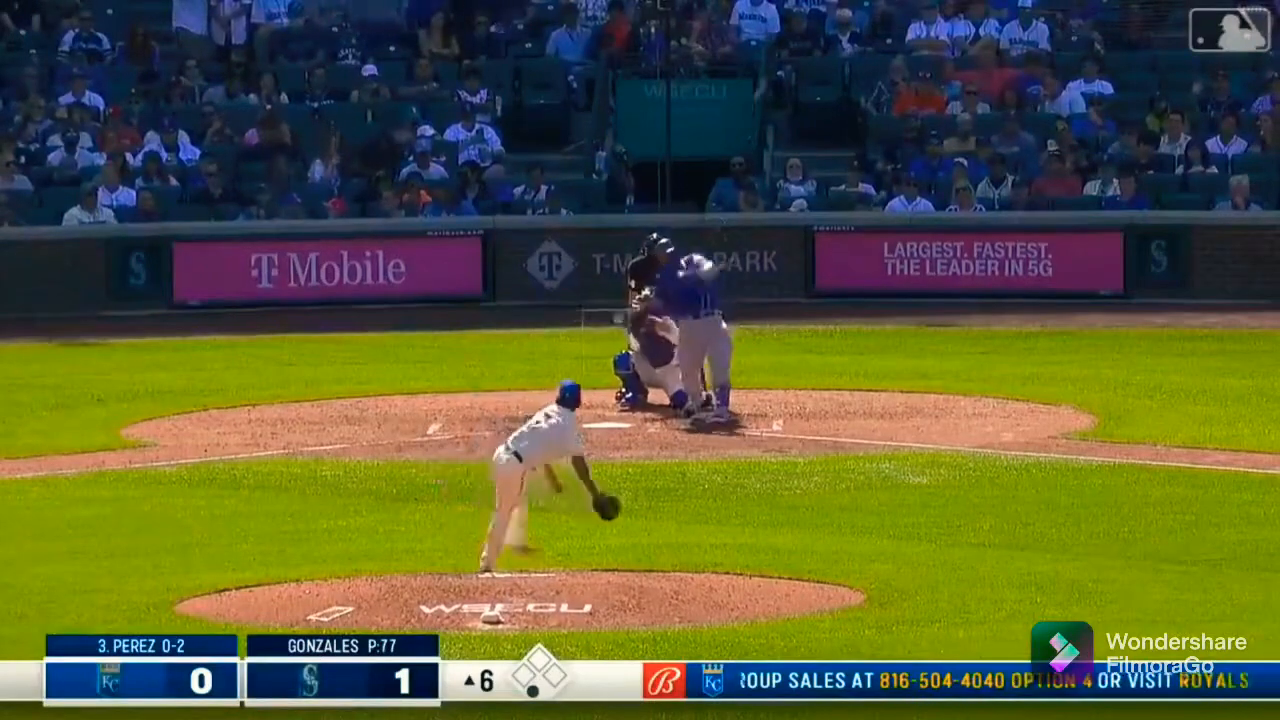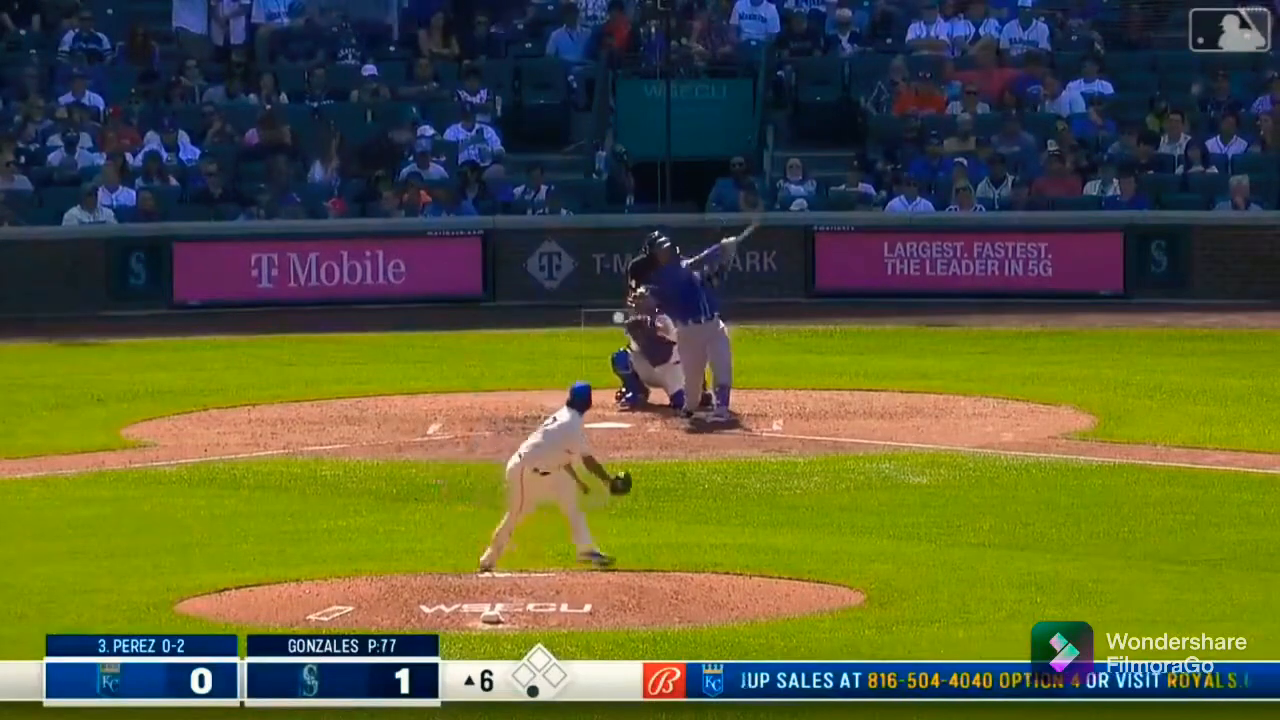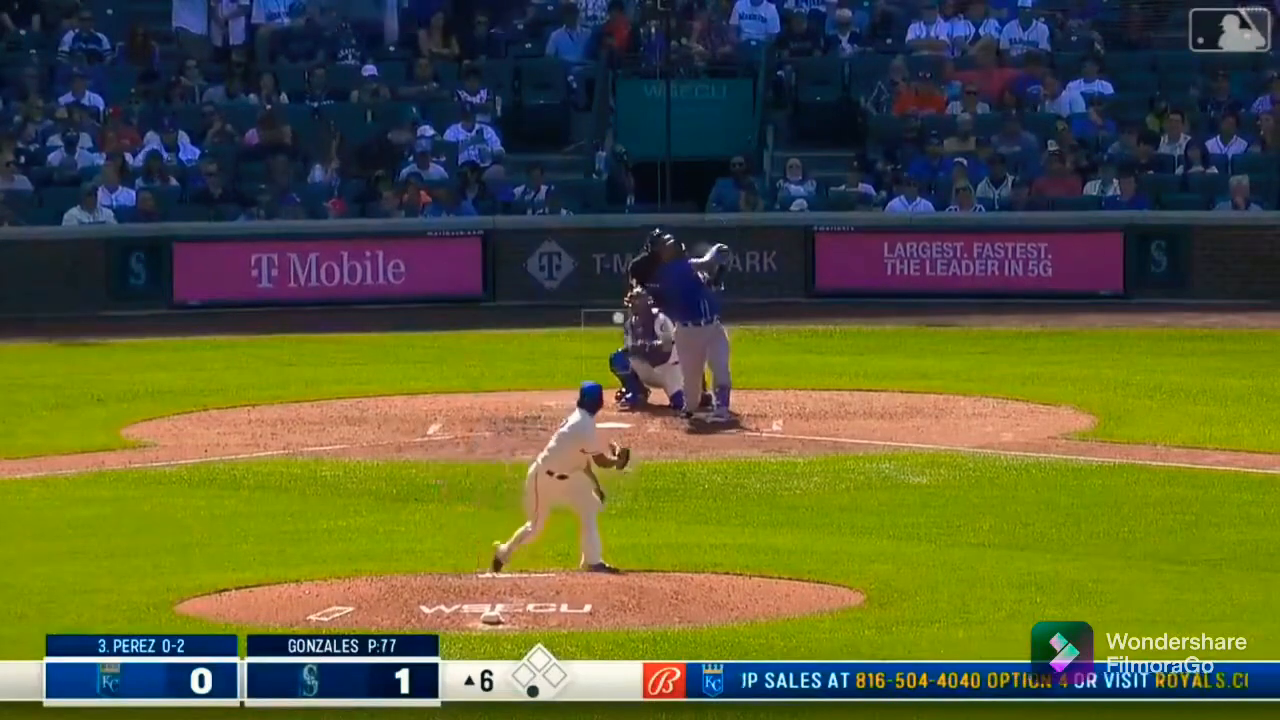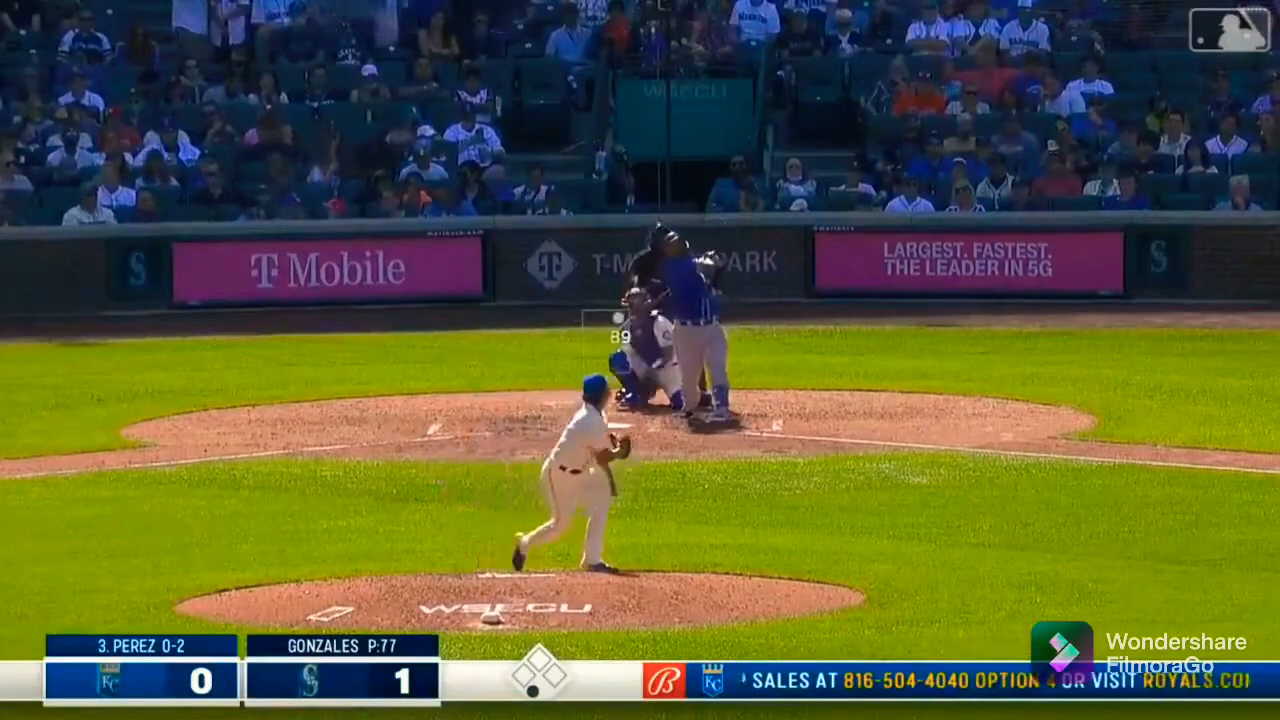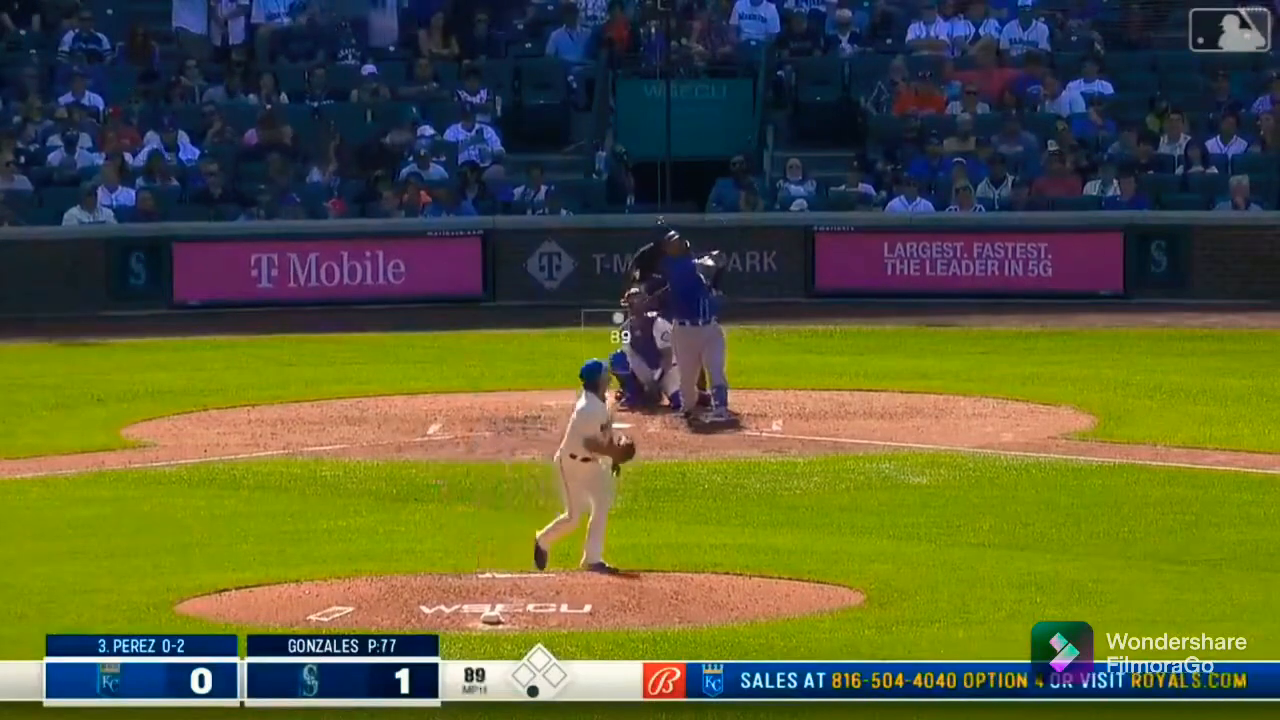
dt=0.1s
person 1, frame 1
left shoulder: (547, 411)
right shoulder: (569, 423)
right elbow: (578, 463)
left wrist: (551, 477)
right wrist: (595, 493)
left hip: (504, 454)
right hip: (517, 466)
right knee: (503, 515)
left ankle: (515, 540)
right ankle: (488, 562)
person 1, frame 2
left shoulder: (563, 416)
right shoulder: (574, 427)
right elbow: (589, 463)
left wrist: (576, 479)
right wrist: (608, 480)
right hip: (527, 472)
left knee: (570, 503)
right knee: (515, 519)
left ankle: (588, 551)
right ankle: (489, 561)
person 1, frame 3
left shoulder: (580, 420)
right shoulder: (586, 427)
left elbow: (583, 456)
right elbow: (601, 460)
left wrist: (595, 483)
right wrist: (618, 461)
left hip: (565, 476)
right hip: (546, 478)
left knee: (591, 507)
right knee: (536, 526)
left ankle: (592, 560)
right ankle: (504, 552)
person 1, frame 4
left shoulder: (595, 414)
right shoulder: (590, 421)
left elbow: (599, 449)
right elbow: (603, 455)
left wrist: (608, 475)
right wrist: (620, 451)
left hip: (581, 472)
right hip: (560, 473)
left knee: (600, 506)
right knee: (560, 524)
left ankle: (592, 560)
right ankle: (526, 544)
person 1, frame 5
left shoulder: (603, 400)
right shoulder: (588, 408)
left elbow: (606, 432)
right elbow: (591, 444)
left wrist: (614, 453)
right wrist: (615, 453)
left hip: (591, 461)
right hip: (572, 463)
left knee: (602, 505)
right knee: (573, 516)
left ankle: (593, 559)
right ankle: (543, 541)
person 2, frame 1
left shoulder: (692, 261)
right shoulder: (664, 277)
left elbow: (706, 266)
left hip: (713, 322)
right hip: (690, 327)
left knee: (720, 366)
right knee: (688, 370)
left ankle: (721, 409)
right ankle: (693, 405)
person 2, frame 2
left shoulder: (687, 265)
right shoulder: (664, 274)
right elbow: (693, 265)
right wrist: (721, 247)
left hip: (713, 324)
right hip: (689, 330)
left knee: (722, 367)
right knee: (693, 375)
left ankle: (721, 409)
right ankle: (691, 407)
person 2, frame 3
left shoulder: (687, 265)
right shoulder: (668, 270)
right elbow: (705, 264)
left wrist: (717, 259)
right wrist: (715, 251)
left hip: (713, 326)
right hip: (688, 330)
left knee: (721, 368)
right knee: (692, 376)
left ankle: (721, 409)
right ankle: (690, 407)
person 2, frame 4
left shoulder: (690, 265)
right shoulder: (673, 266)
right elbow: (708, 265)
right wrist: (713, 261)
left hip: (712, 326)
right hip: (687, 330)
left knee: (718, 369)
right knee: (690, 375)
left ankle: (721, 409)
right ankle: (690, 407)
person 2, frame 5
left shoulder: (689, 265)
right shoulder: (674, 265)
left hip: (711, 327)
right hip: (686, 329)
left knee: (716, 369)
right knee: (688, 375)
left ankle: (720, 409)
right ankle: (688, 408)
